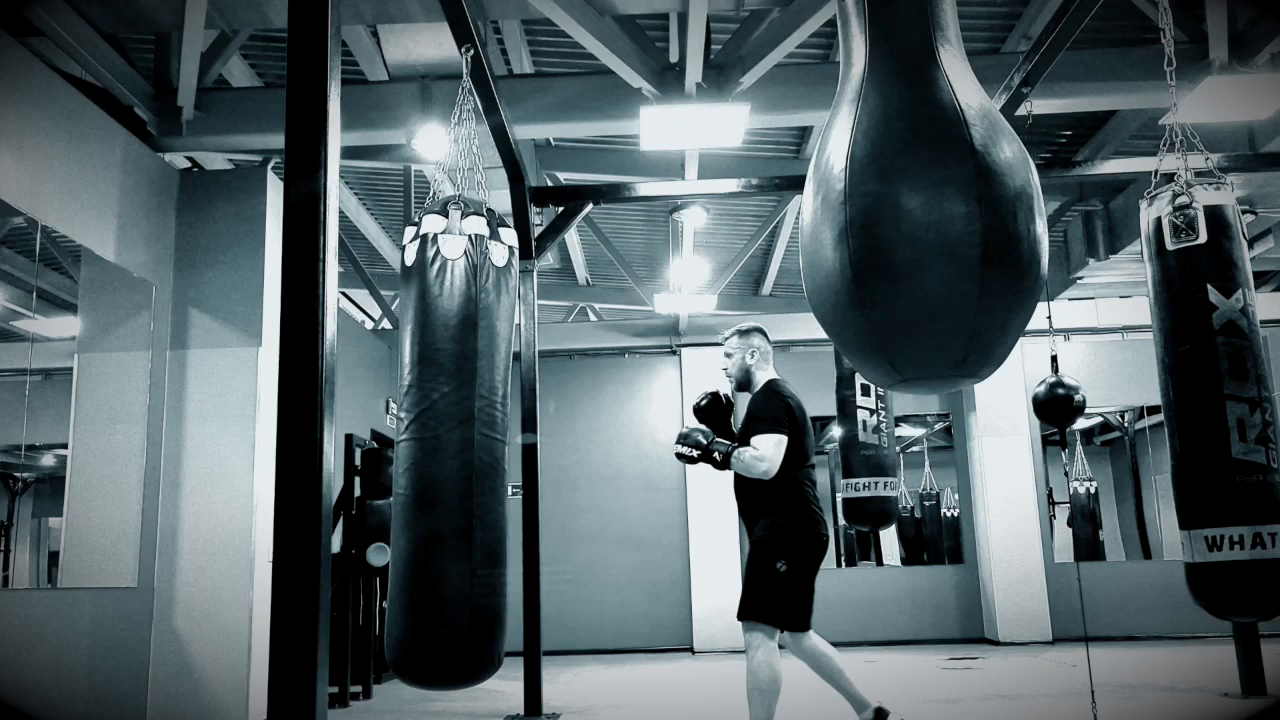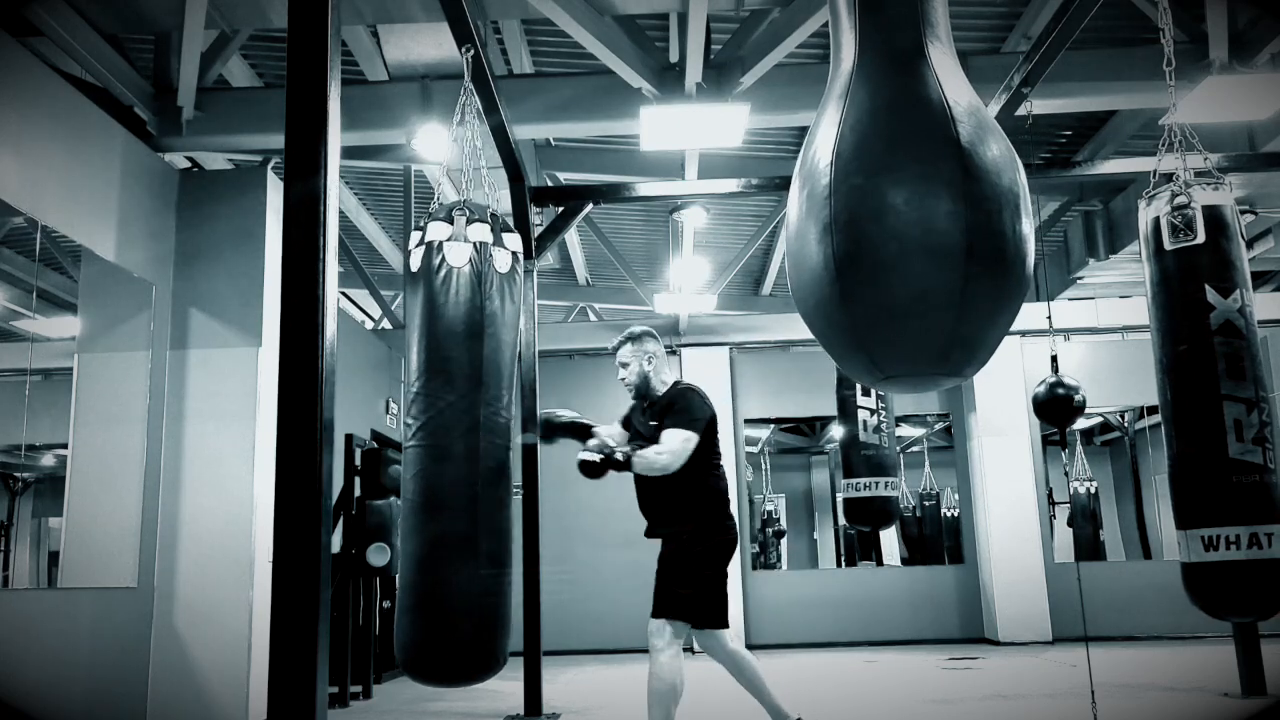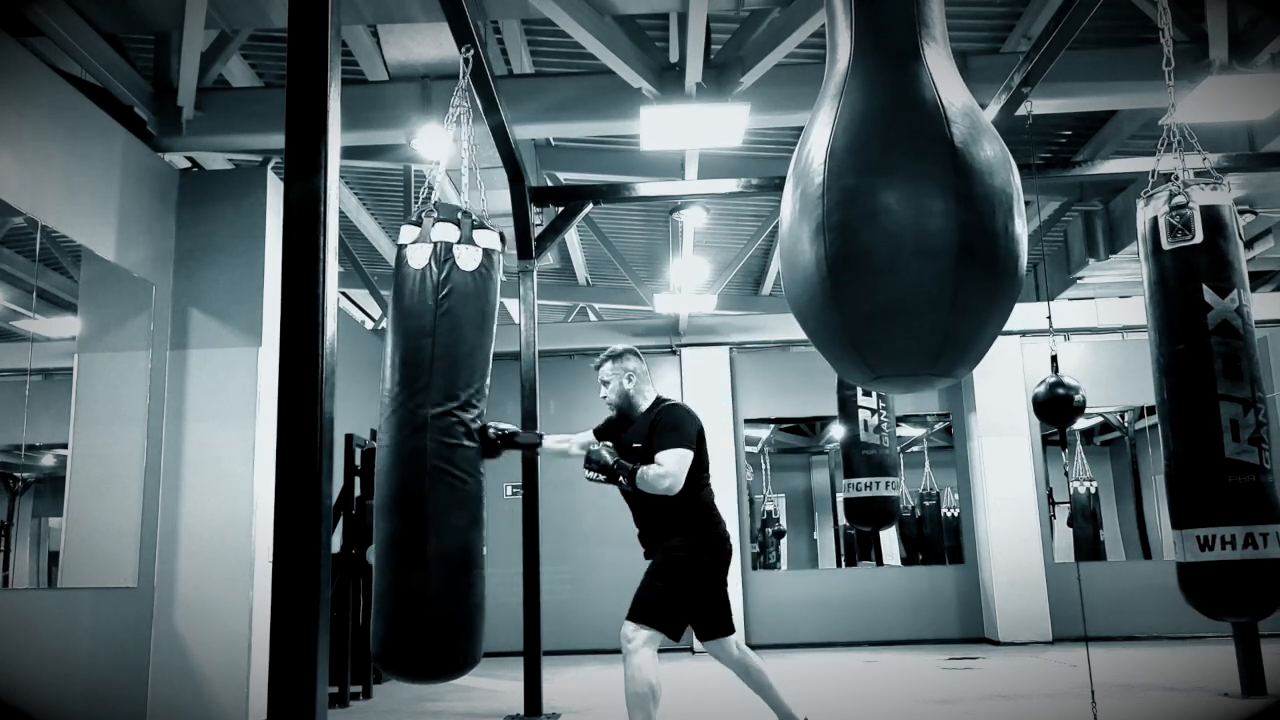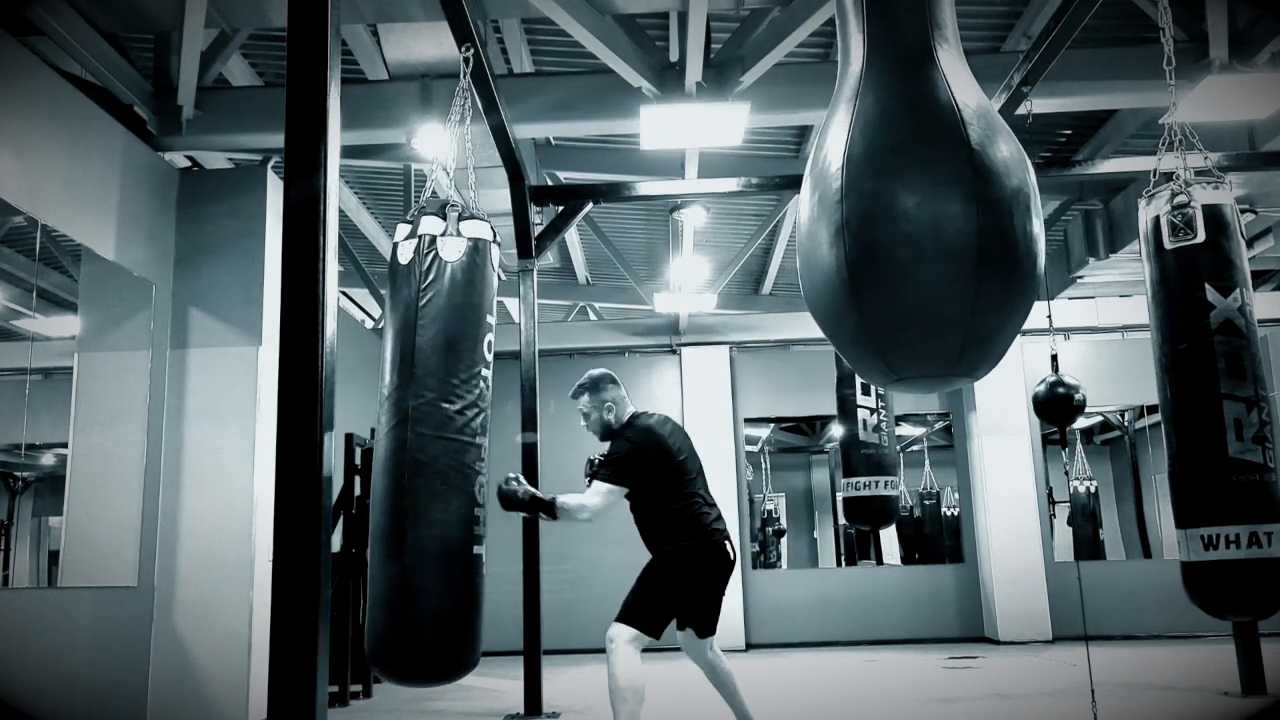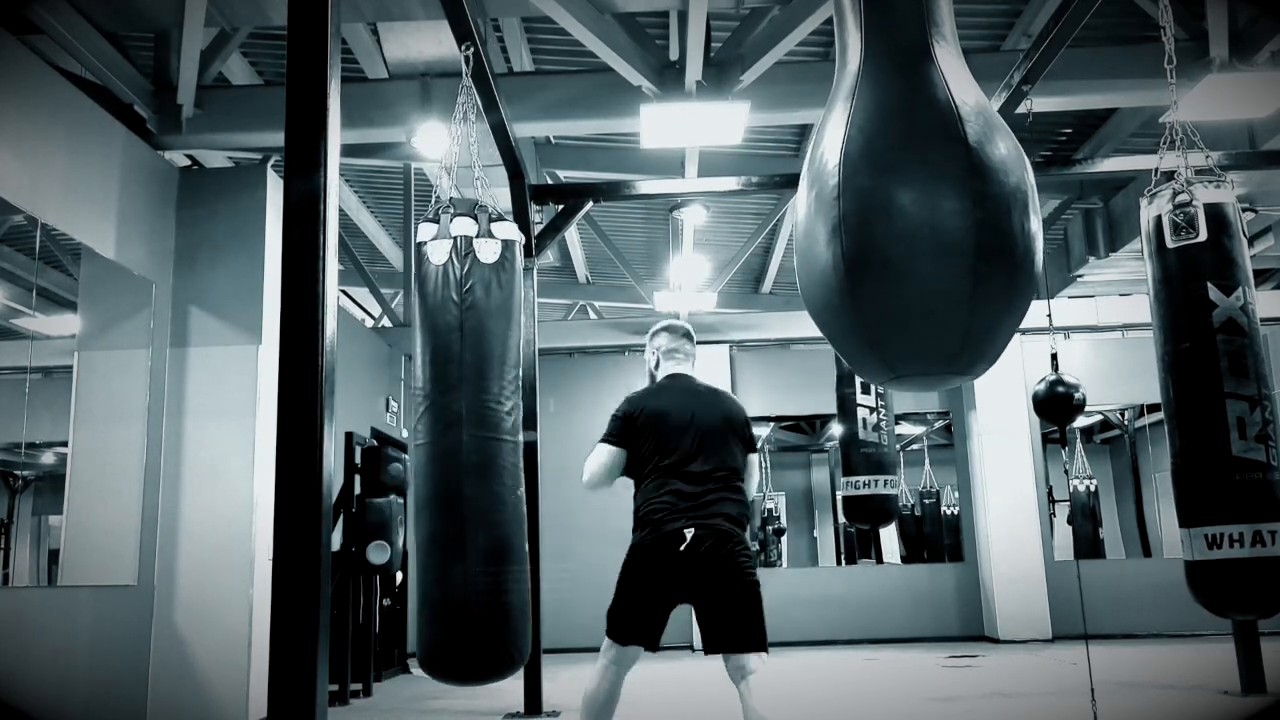
dt=0.7s
person 1, frame 1
left shoulder: (772, 399)
right shoulder: (768, 400)
left elbow: (766, 465)
right elbow: (754, 463)
left wrist: (710, 446)
right wrist: (716, 430)
left hip: (784, 534)
right hip: (797, 534)
left knee: (758, 634)
right knee: (796, 636)
person 1, frame 2
left shoulder: (685, 399)
right shoulder: (644, 407)
left elbow: (668, 458)
right elbow: (612, 440)
left wrist: (619, 456)
left hip: (698, 534)
right hip: (684, 534)
left knee: (663, 634)
right knee: (713, 638)
person 1, frame 3
left shoulder: (673, 416)
right shoulder: (624, 422)
left elbow: (669, 479)
right elbow: (575, 445)
left wrist: (613, 468)
right wrist: (510, 437)
left hip: (691, 545)
right hip: (686, 547)
left knee: (636, 639)
right knee: (724, 645)
person 1, frame 4
left shoulder: (632, 441)
right shoulder: (657, 426)
left elbow: (590, 507)
left wrist: (529, 500)
right wrist: (610, 473)
left hip: (689, 551)
right hip: (712, 550)
left knee: (622, 639)
right knee: (699, 647)
person 1, frame 5
left shoulder: (636, 406)
right shoulder: (731, 408)
left elbow: (593, 479)
right elbow: (749, 487)
left hip: (658, 545)
right hip: (727, 548)
left knee: (615, 658)
right knee: (747, 673)
